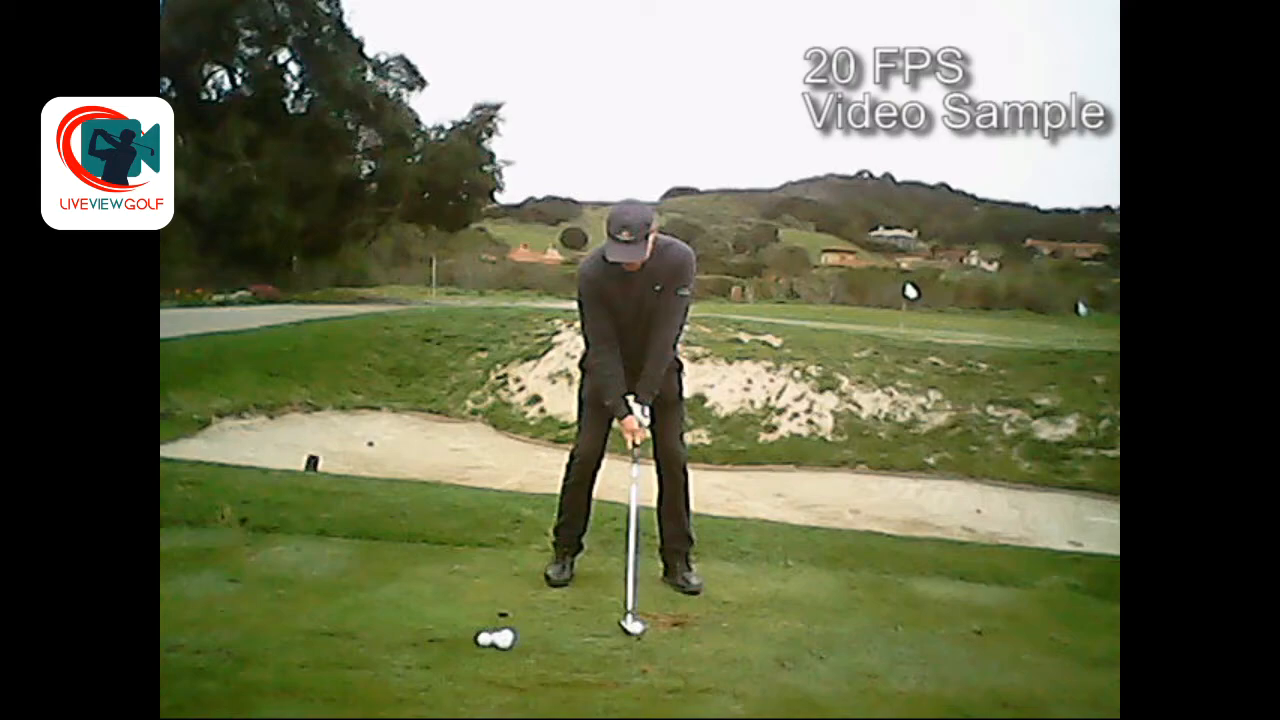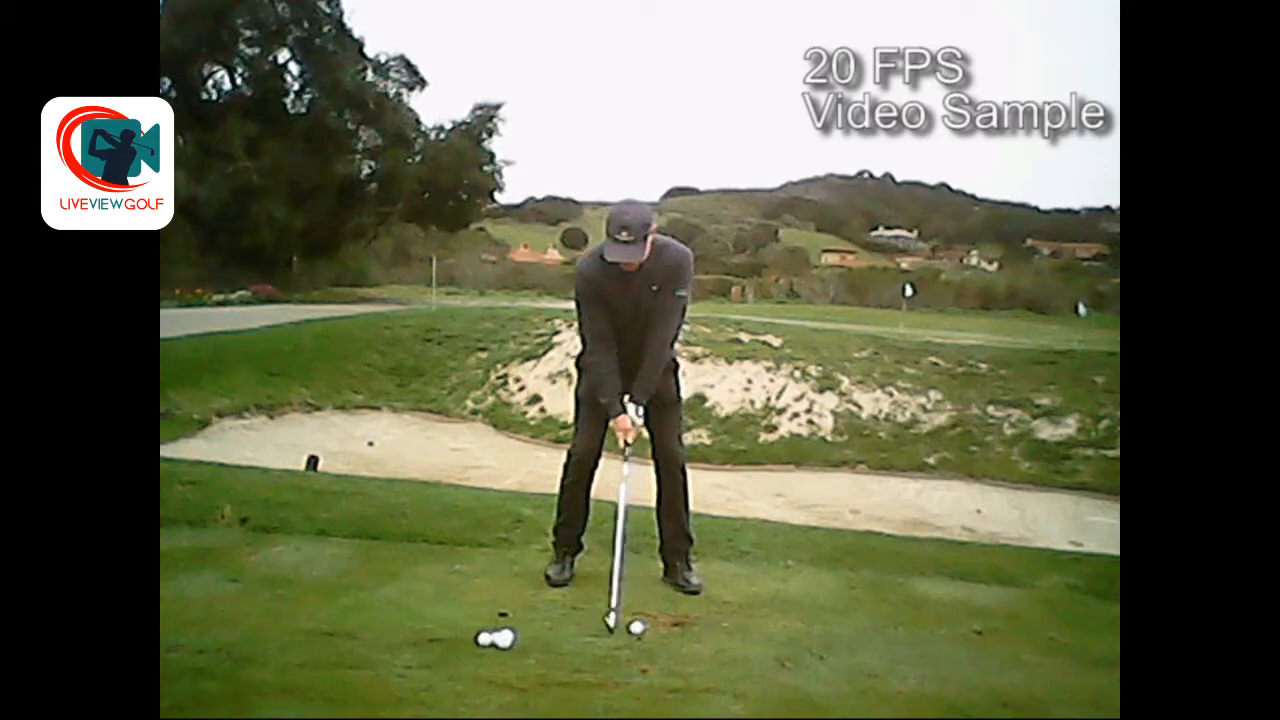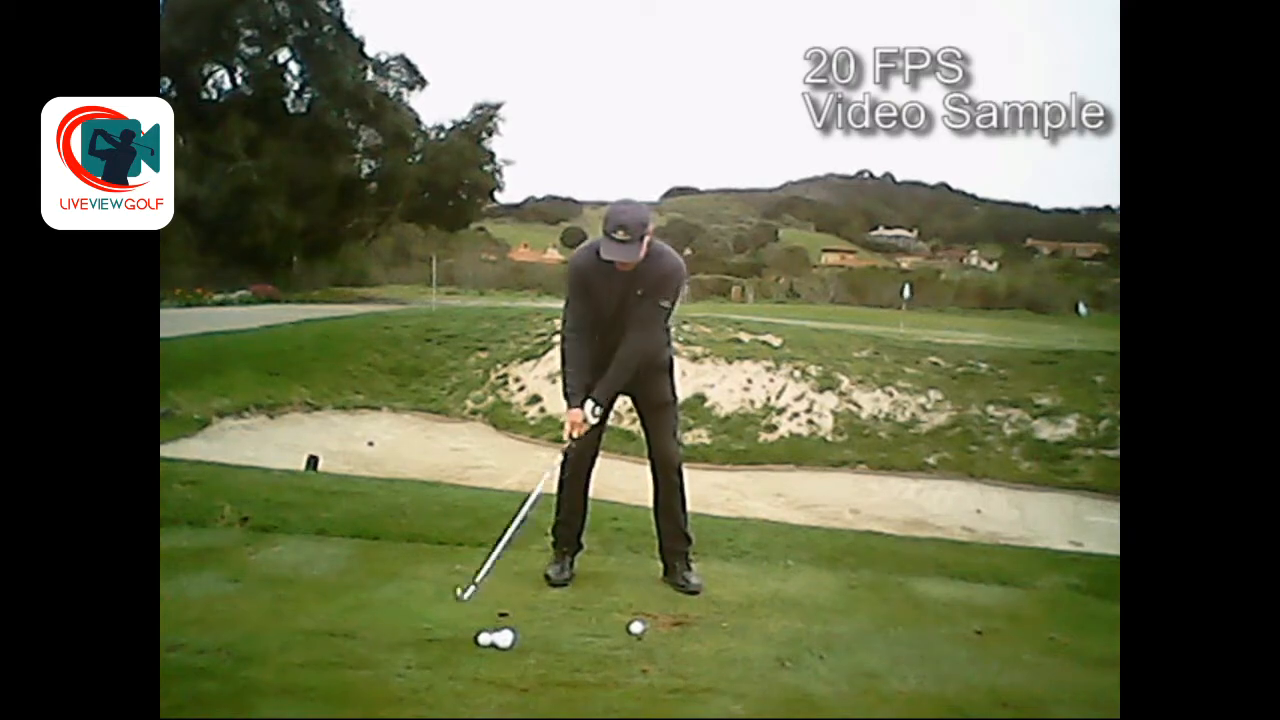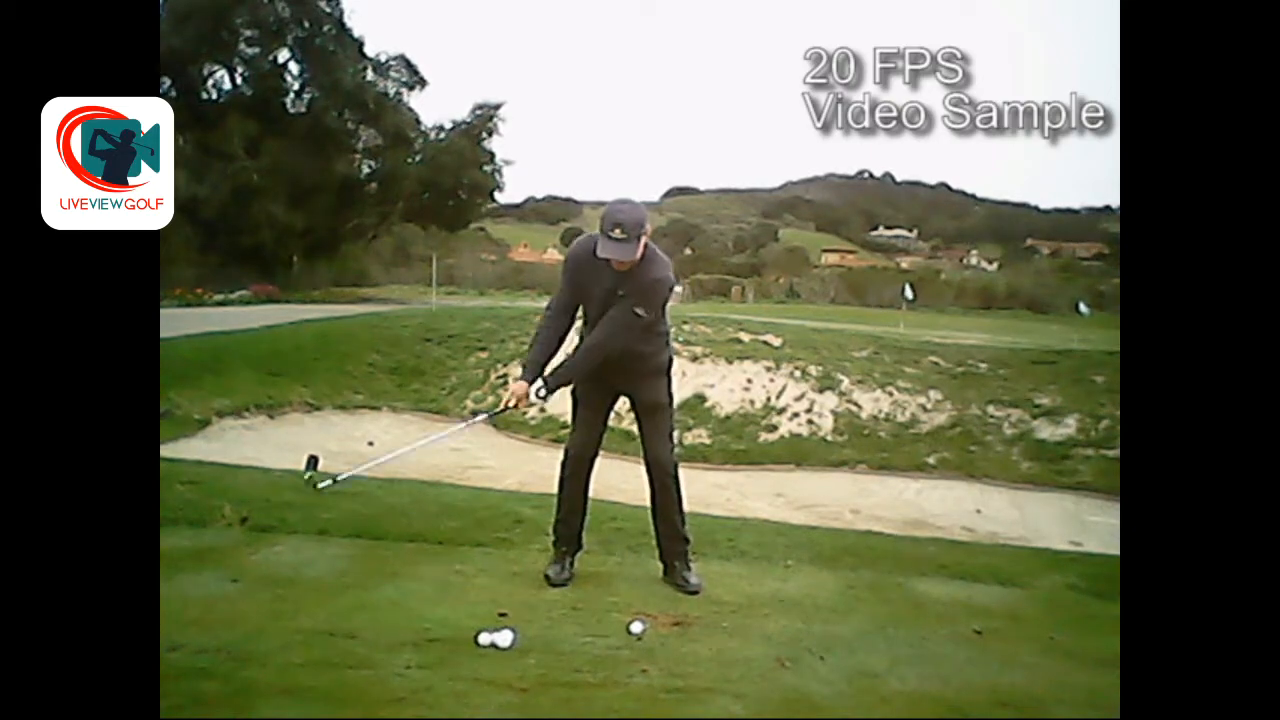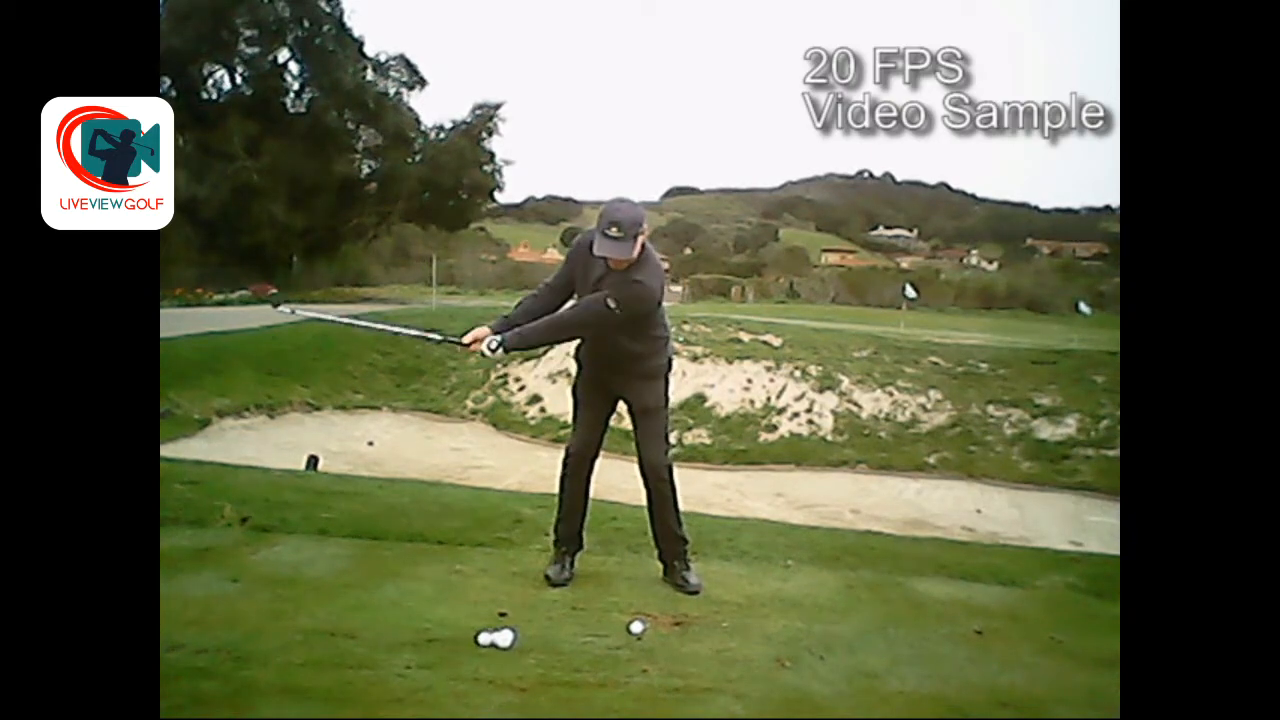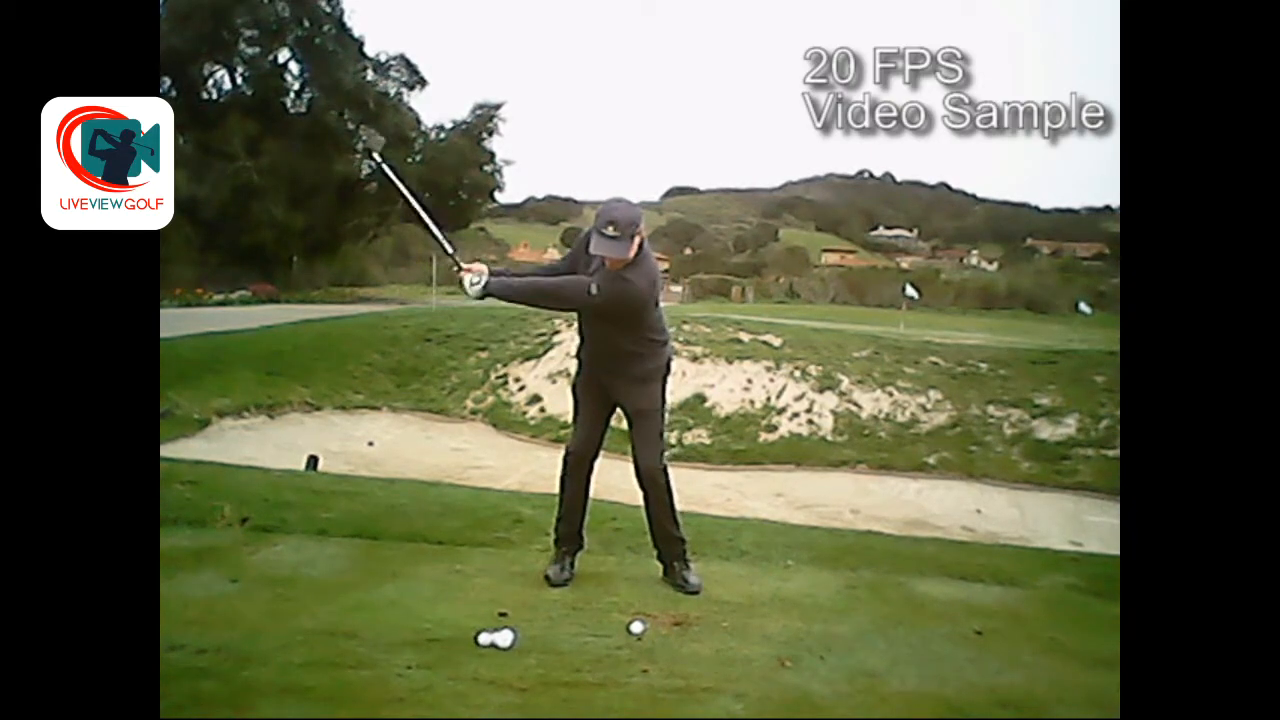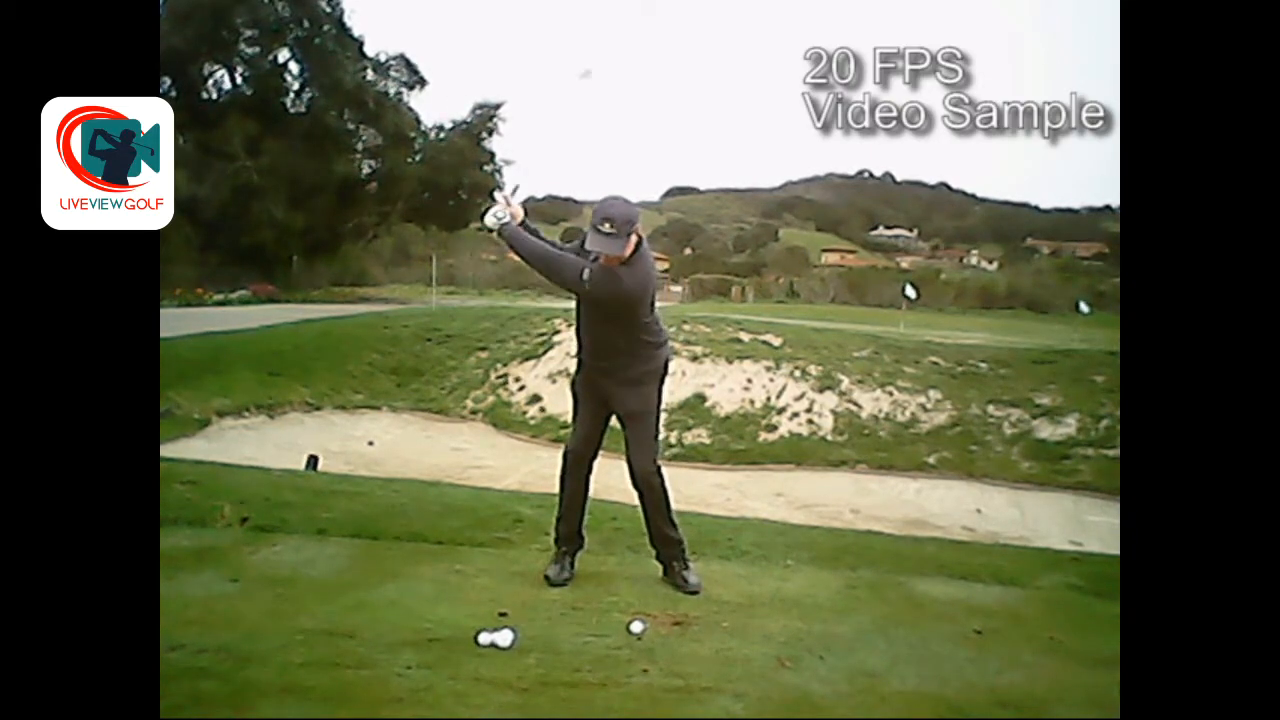
dt=0.3s
person 1, frame 1
left shoulder: (679, 259)
right shoulder: (592, 272)
left elbow: (665, 335)
right elbow: (601, 345)
left wrist: (643, 401)
right wrist: (620, 409)
left hip: (660, 369)
right hip: (605, 370)
left knee: (672, 459)
right knee: (585, 456)
left ankle: (677, 559)
right ankle: (565, 550)
person 1, frame 2
left shoulder: (677, 260)
right shoulder: (589, 270)
left elbow: (661, 336)
right elbow: (598, 343)
left wrist: (638, 400)
right wrist: (614, 408)
left hip: (656, 369)
right hip: (602, 368)
left knee: (671, 458)
right knee: (582, 455)
left ankle: (677, 559)
right ankle: (565, 550)
person 1, frame 3
left shoulder: (670, 269)
right shoulder: (584, 263)
left elbow: (638, 340)
right elbow: (577, 334)
left wrist: (597, 402)
right wrist: (574, 398)
left hip: (649, 368)
right hip: (595, 365)
left knee: (667, 459)
right knee: (578, 454)
left ankle: (676, 559)
right ankle: (564, 550)
person 1, frame 4
left shoulder: (658, 277)
right shoulder: (581, 253)
left elbow: (607, 338)
right elbow: (558, 314)
left wrist: (549, 383)
right wrist: (529, 373)
left hip: (647, 369)
right hip: (592, 366)
left knee: (661, 461)
right knee: (578, 455)
left ankle: (676, 559)
right ankle: (565, 550)
person 1, frame 5
left shoulder: (644, 283)
right shoulder: (587, 244)
left elbow: (572, 323)
right elbow: (553, 291)
left wrist: (504, 341)
right wrist: (498, 325)
left hip: (644, 372)
right hip: (596, 366)
left knee: (655, 464)
right knee: (579, 455)
left ankle: (675, 559)
right ankle: (565, 550)
person 1, frame 6
left shoulder: (634, 283)
right shoulder: (595, 239)
left elbow: (558, 295)
right elbow: (558, 272)
left wrist: (490, 285)
right wrist: (494, 274)
left hip: (640, 375)
right hip: (595, 366)
left knee: (650, 466)
right knee: (579, 455)
left ankle: (674, 559)
right ankle: (566, 549)
person 1, frame 7
left shoulder: (625, 282)
right shoulder: (610, 240)
left elbow: (555, 267)
right elbow: (566, 258)
left wrist: (507, 228)
right wrist: (523, 224)
left hip: (637, 376)
right hip: (595, 367)
left knee: (644, 467)
right knee: (577, 456)
left ankle: (674, 559)
right ankle: (566, 549)
